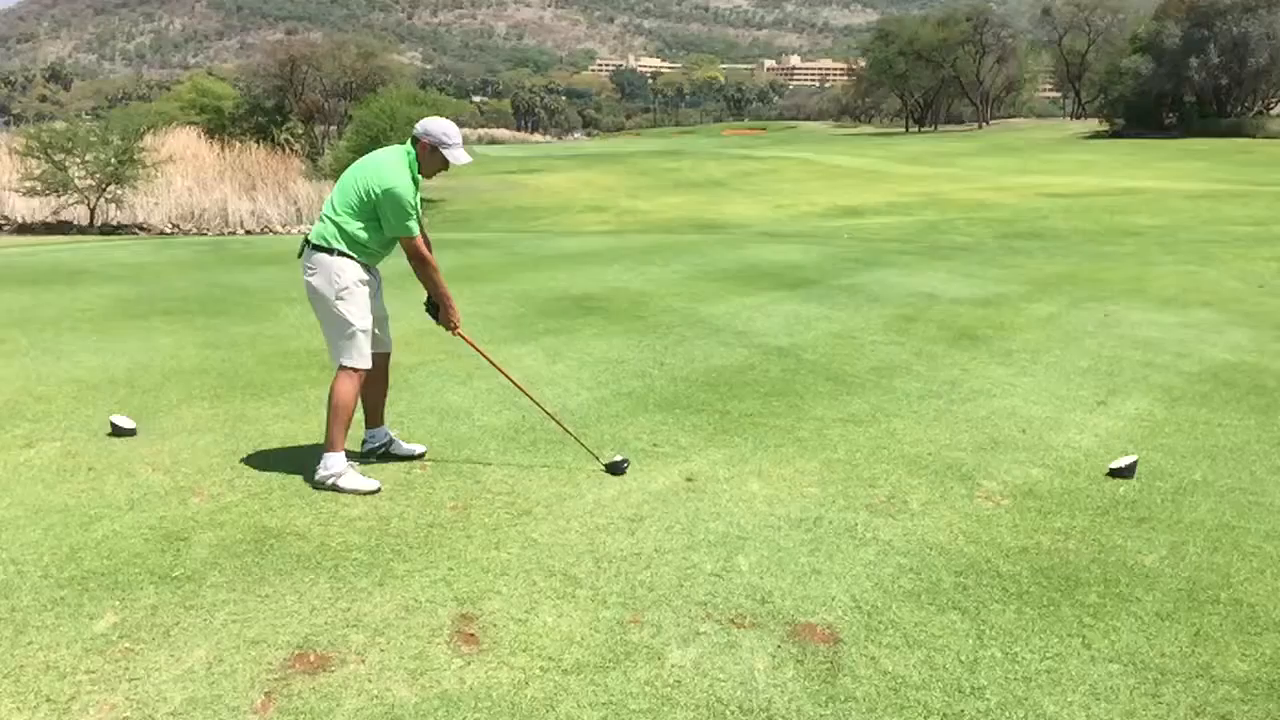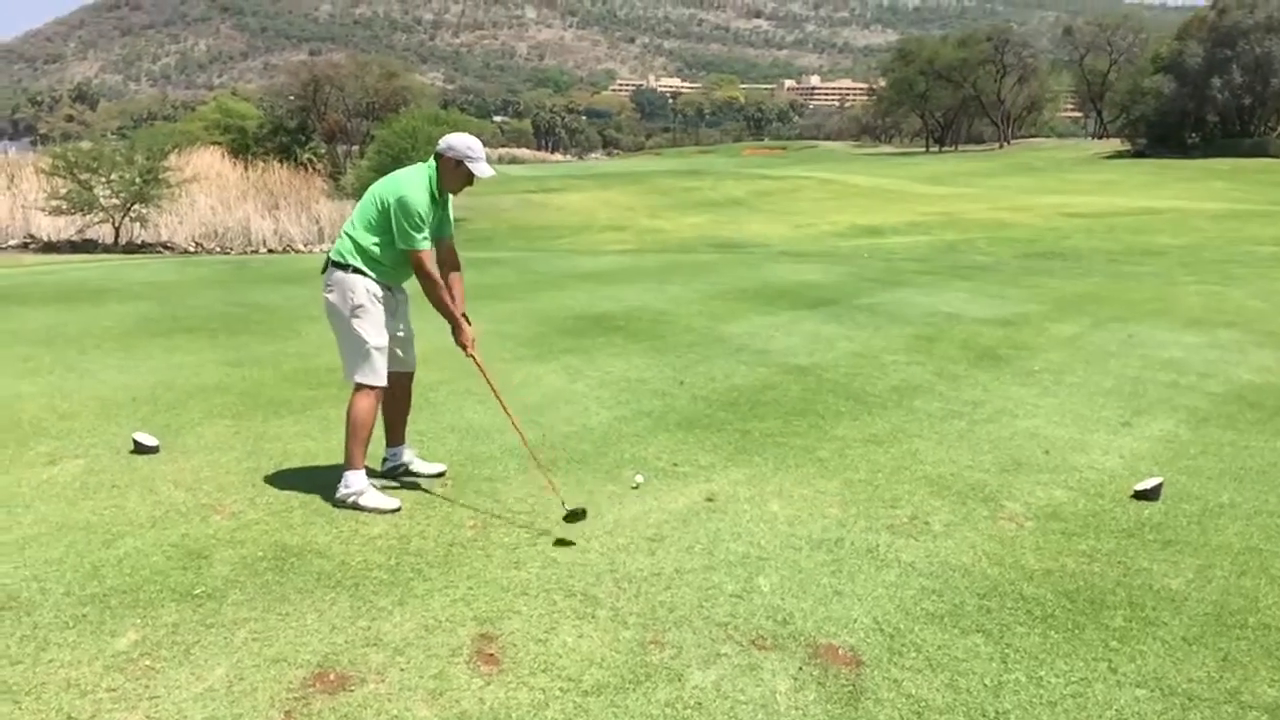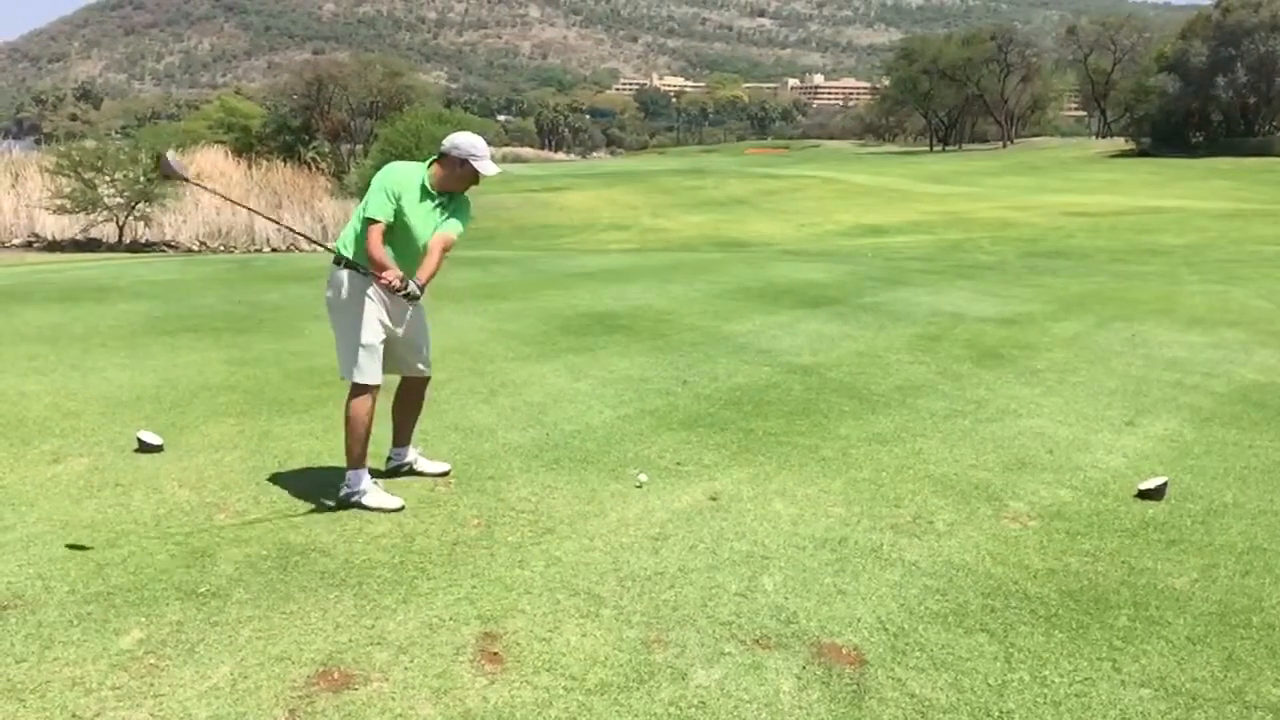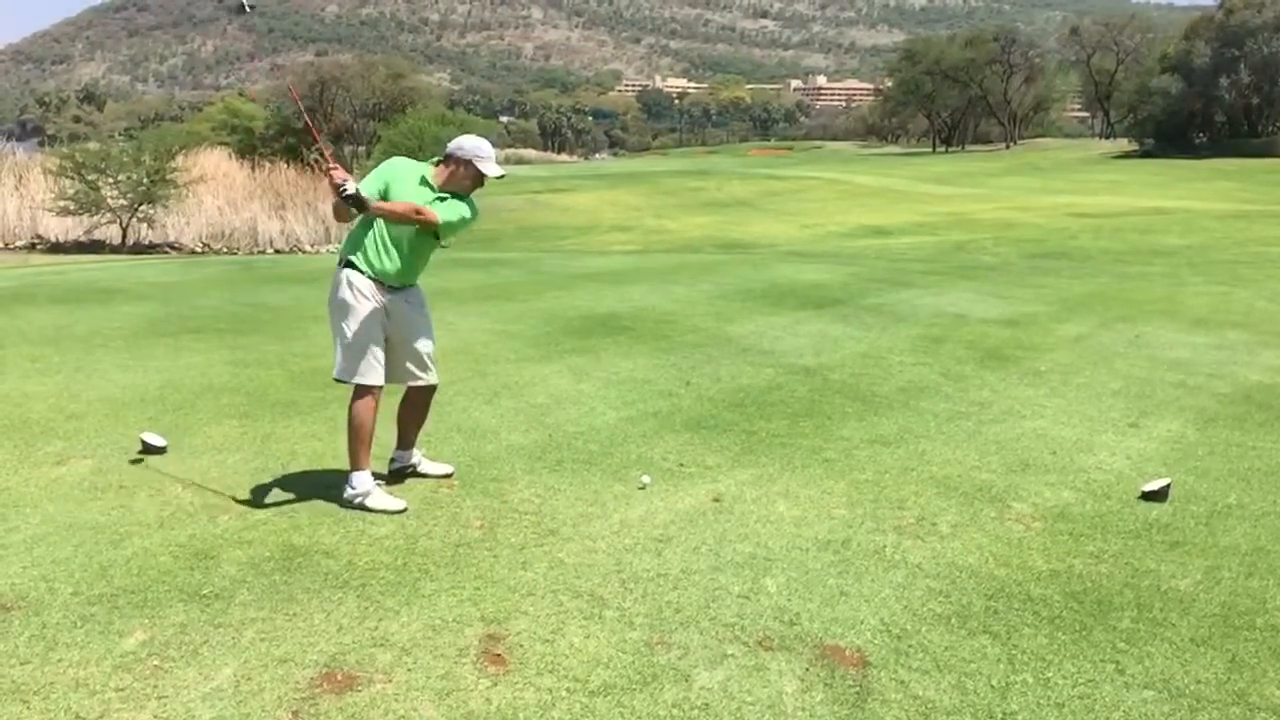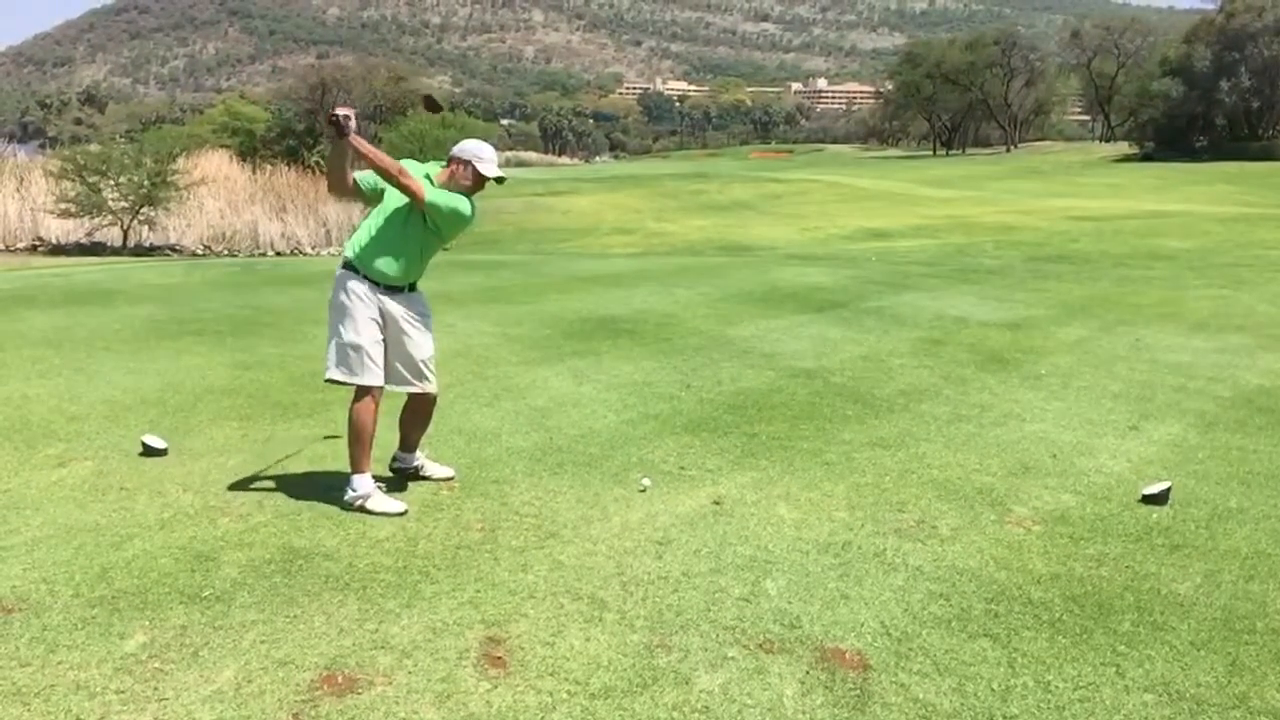
dt=1s
person 1, frame 1
left shoulder: (404, 165)
right shoulder: (394, 181)
left elbow: (421, 237)
right elbow: (417, 253)
left wrist: (435, 296)
right wrist: (446, 302)
left hip: (358, 264)
right hip: (336, 265)
left knee: (378, 353)
right knee: (354, 362)
left ankle: (377, 438)
right ankle: (332, 464)
person 1, frame 2
left shoulder: (440, 195)
right shoulder: (411, 194)
left elbow: (448, 257)
right elbow: (424, 269)
left wrist: (461, 313)
right wrist: (454, 321)
left hip: (387, 285)
right hip: (356, 284)
left knee: (402, 371)
right knee: (371, 380)
left ankle: (396, 456)
right ankle: (352, 482)
person 1, frame 3
left shoulder: (458, 206)
right shoulder: (396, 176)
left elbow: (439, 247)
right elbow: (371, 238)
left wrist: (416, 283)
right wrist: (387, 269)
left hip: (402, 291)
right hip: (358, 282)
left knee: (417, 373)
right knee: (366, 381)
left ankle: (401, 456)
right ankle: (355, 481)
person 1, frame 4
left shoulder: (463, 209)
right shoulder: (398, 168)
left elbow: (417, 214)
right elbow: (342, 214)
left wrist: (364, 203)
right wrist: (342, 190)
left hip: (404, 293)
right hip: (360, 283)
left knee: (425, 380)
right knee: (369, 384)
left ankle: (405, 457)
right ankle: (359, 483)
person 1, frame 5
left shoulder: (461, 209)
right shoulder: (413, 167)
left elbow: (400, 180)
right elbow: (340, 186)
left wrist: (352, 137)
right wrist: (340, 141)
left hip: (404, 297)
right hip: (359, 286)
left knee: (426, 391)
right knee: (369, 387)
left ankle: (407, 458)
right ankle: (360, 486)
